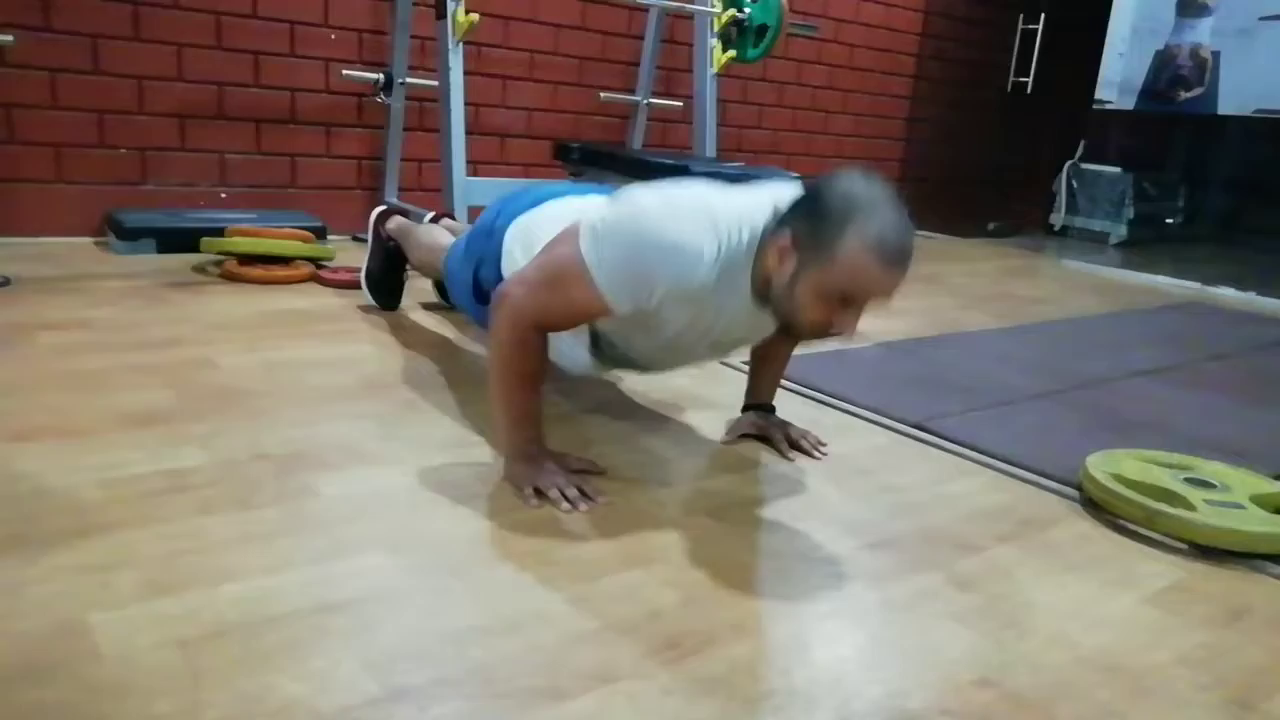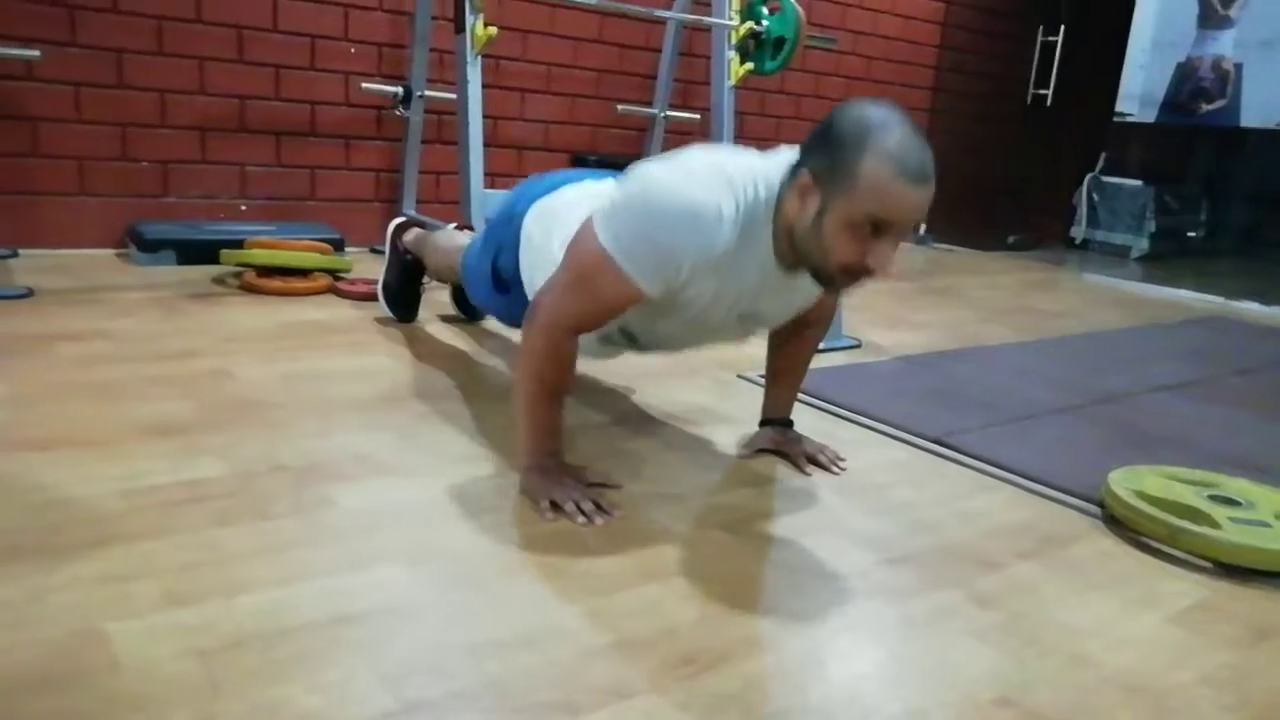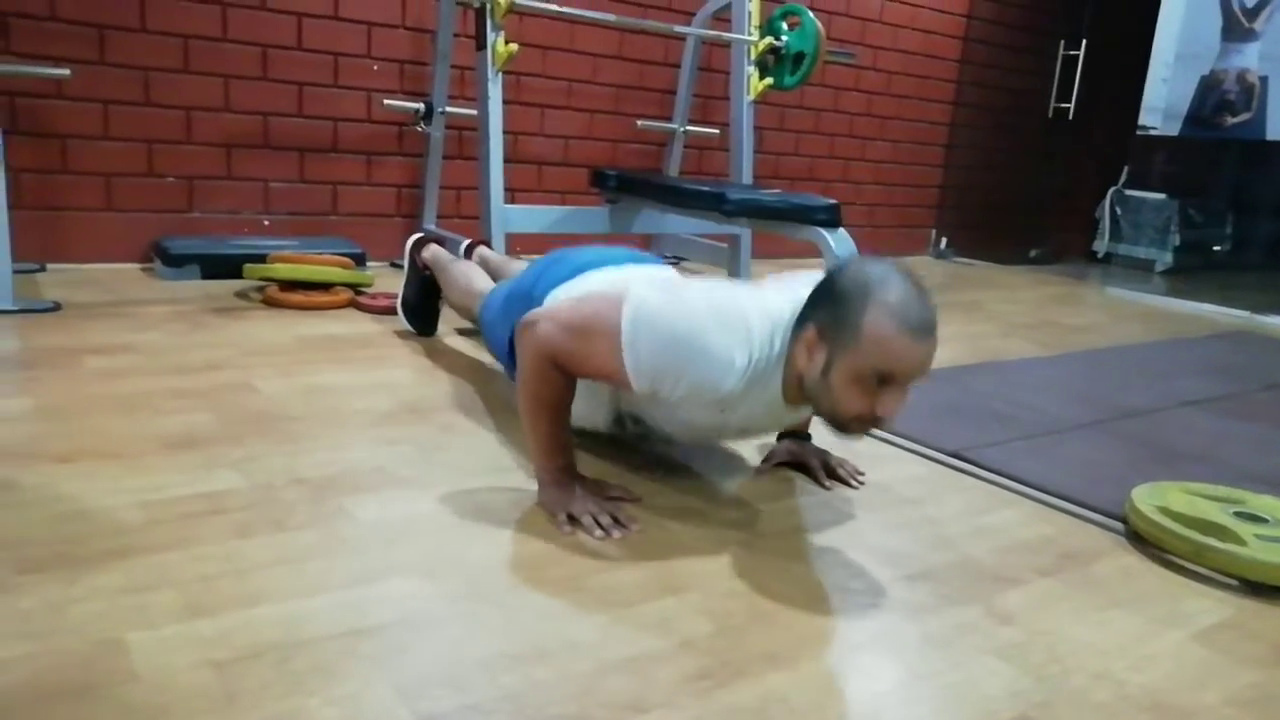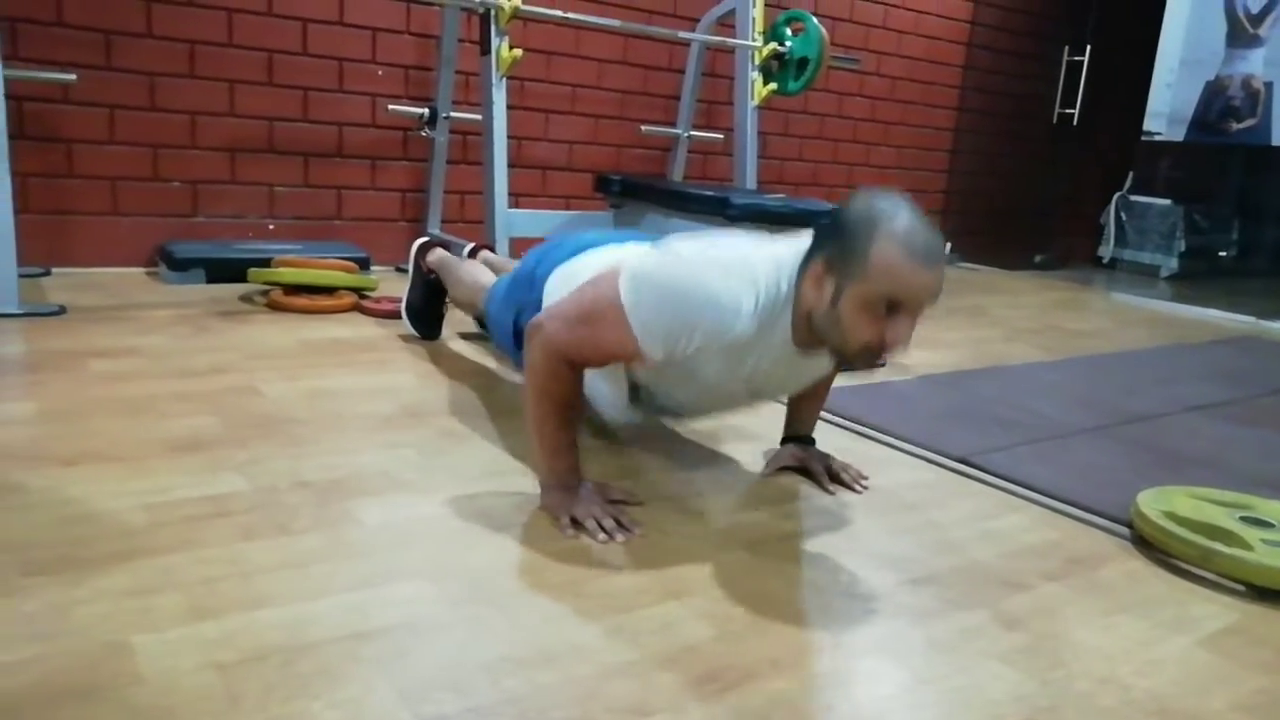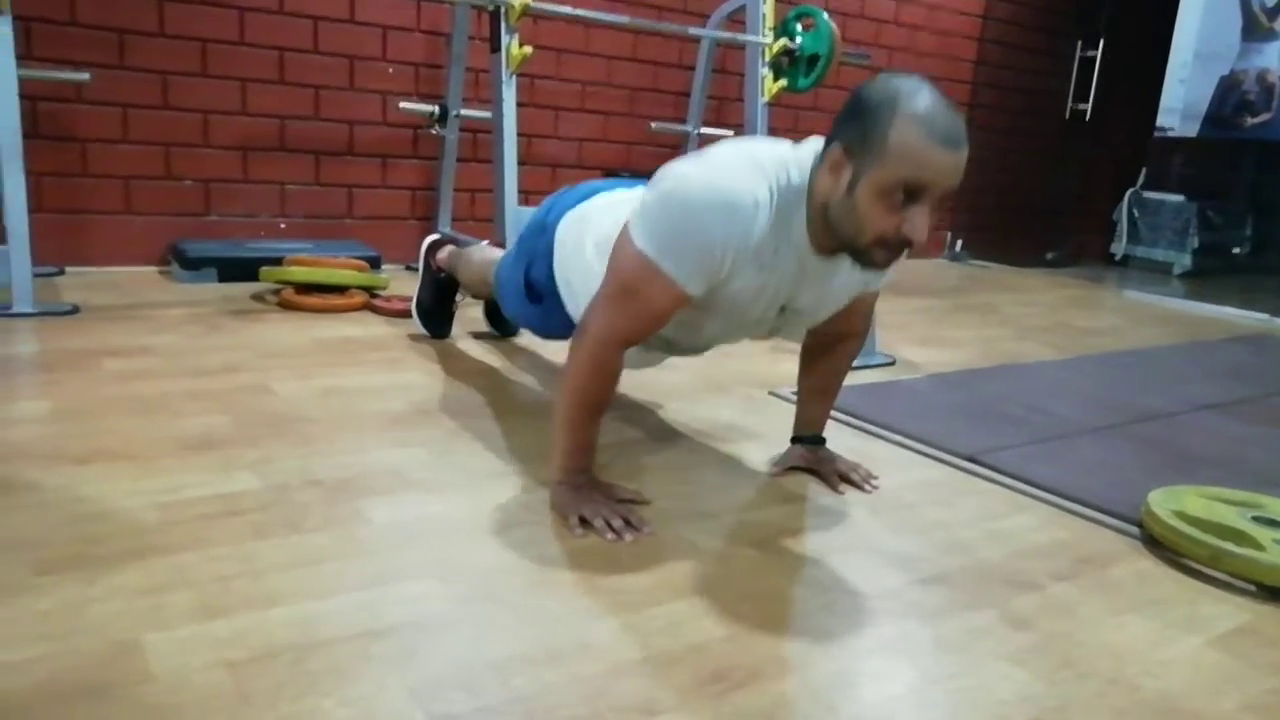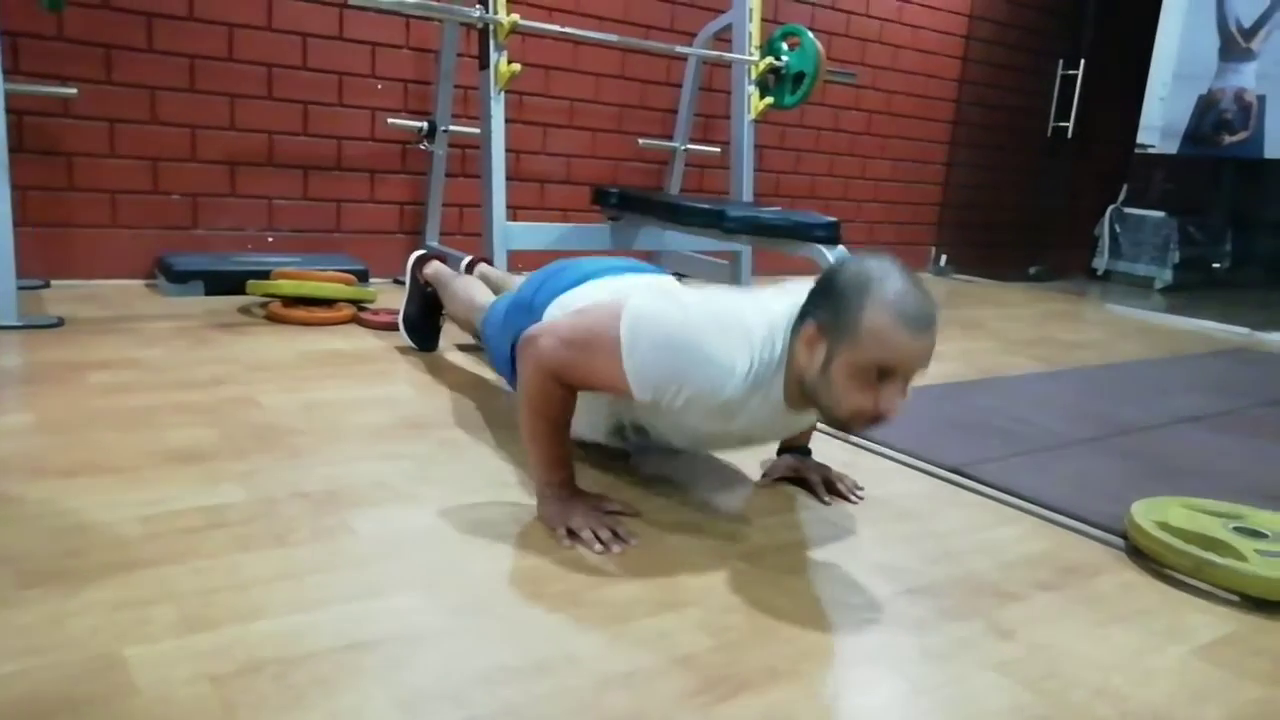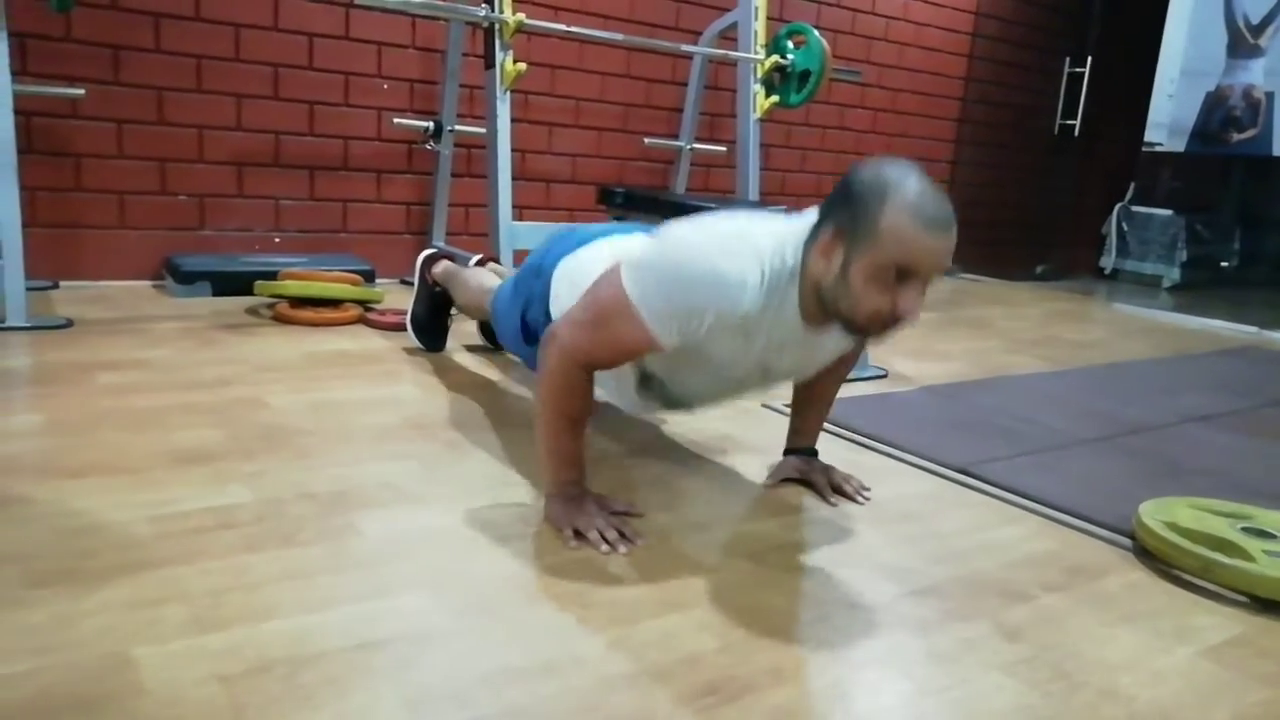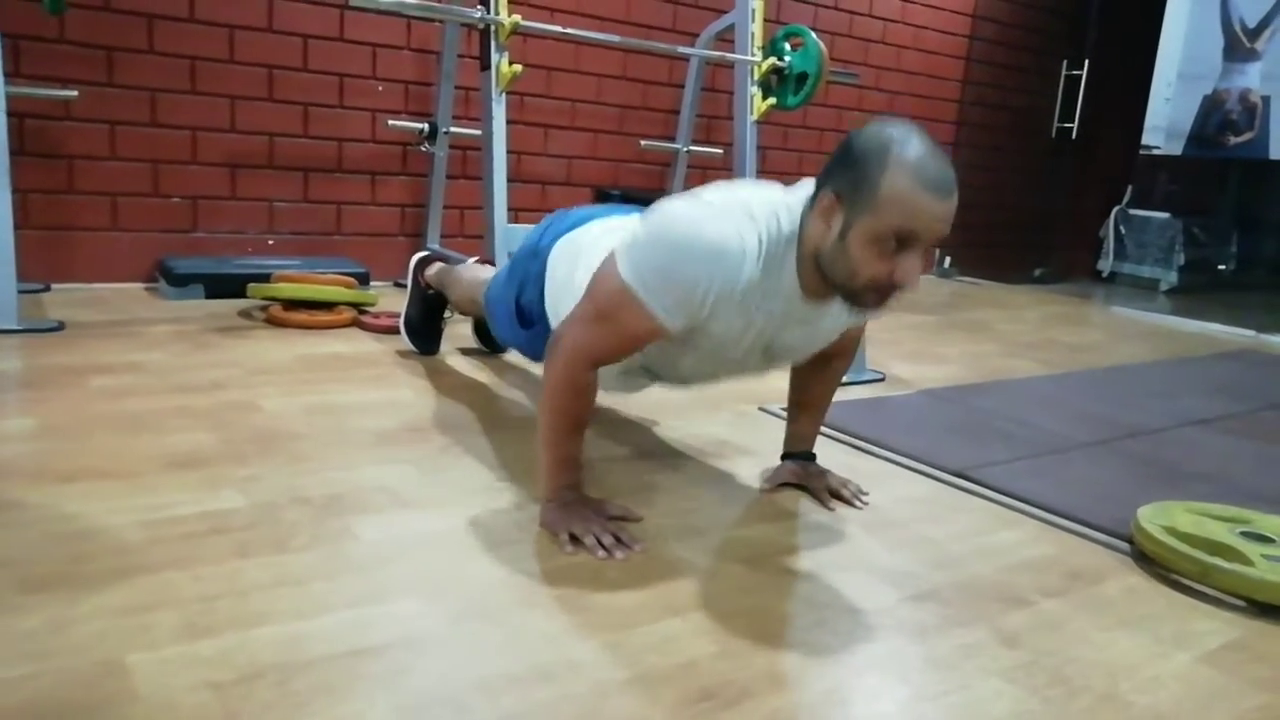
dt=0.4s
person 1, frame 1
left shoulder: (819, 250)
right shoulder: (674, 245)
left elbow: (783, 321)
right elbow: (516, 306)
left wrist: (759, 408)
right wrist: (522, 454)
left hip: (596, 227)
right hip: (527, 238)
right knee: (453, 267)
left ankle: (448, 224)
right ankle: (395, 231)
person 1, frame 2
left shoulder: (835, 236)
right shoulder: (691, 214)
left elbow: (808, 314)
right elbow: (551, 319)
left wrist: (776, 421)
right wrist: (540, 463)
left hip: (616, 218)
right hip: (542, 225)
right knee: (473, 272)
left ankle: (462, 233)
right ankle: (412, 243)
person 1, frame 3
left shoulder: (837, 323)
right shoulder: (717, 353)
right elbow: (540, 335)
left wrist: (793, 434)
right wrist: (556, 479)
left hip: (641, 280)
right hip: (558, 304)
right knee: (491, 304)
left ankle: (478, 252)
right ankle: (432, 256)
person 1, frame 4
left shoulder: (850, 296)
right shoulder: (716, 297)
right elbow: (549, 338)
left wrist: (798, 440)
right wrist: (562, 482)
left hip: (636, 274)
right hip: (565, 286)
right knee: (494, 306)
left ankle: (482, 257)
right ankle: (436, 262)
person 1, frame 5
left shoulder: (873, 226)
right shoulder: (724, 205)
left elbow: (837, 333)
right elbow: (602, 338)
left wrist: (808, 439)
right wrist: (572, 479)
left hip: (651, 238)
right hip: (574, 235)
right knee: (507, 286)
left ankle: (484, 251)
right ankle: (447, 259)
person 1, frame 6
left shoulder: (836, 329)
right shoulder: (714, 358)
right elbow: (541, 351)
left wrist: (794, 449)
right wrist: (555, 494)
left hip: (639, 292)
right hip: (562, 310)
right knee: (491, 319)
left ankle: (482, 270)
right ankle: (433, 273)
person 1, frame 7
left shoulder: (861, 284)
right shoulder: (717, 273)
left elbow: (832, 357)
right elbow: (564, 348)
left wrist: (801, 453)
right wrist: (565, 493)
left hip: (643, 277)
right hip: (570, 278)
right knee: (502, 312)
left ankle: (488, 268)
right ankle: (441, 274)
person 1, frame 8
left shoulder: (858, 264)
right shoulder: (715, 248)
left elbow: (833, 339)
right elbow: (573, 350)
left wrist: (801, 454)
right wrist: (561, 493)
left hip: (639, 248)
right hip: (566, 258)
right knee: (495, 320)
left ankle: (479, 264)
right ankle: (434, 276)
